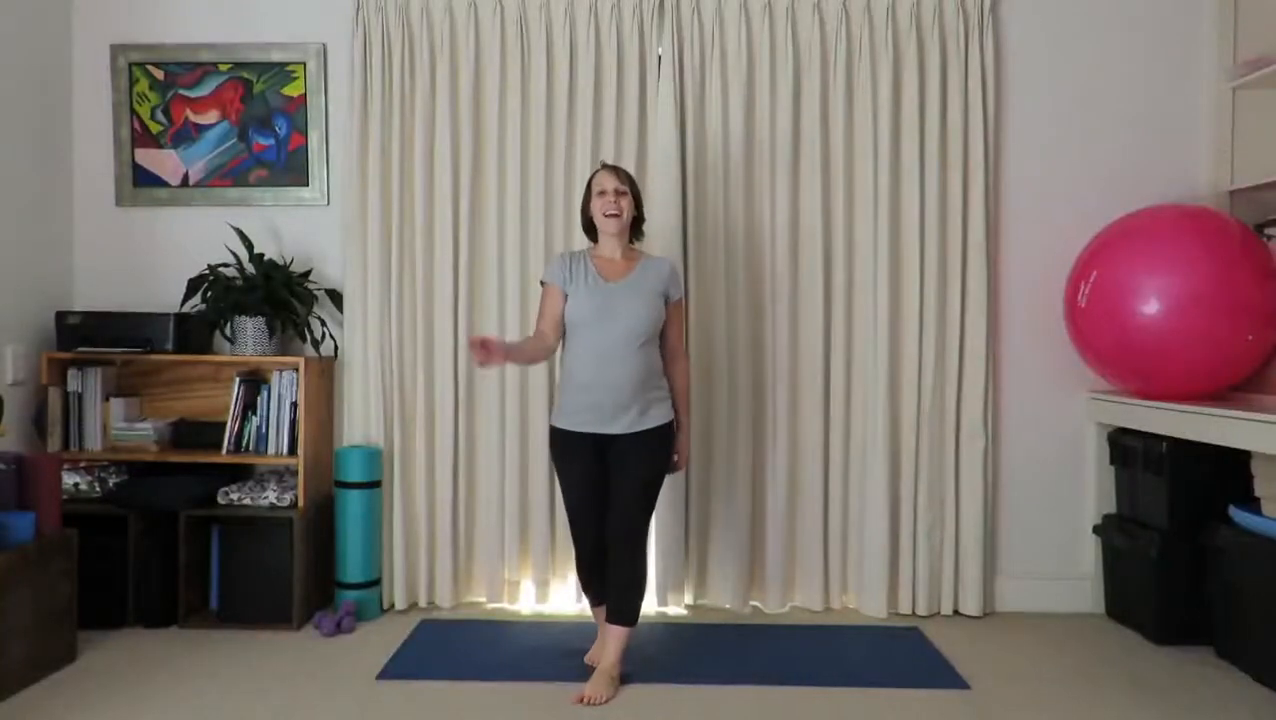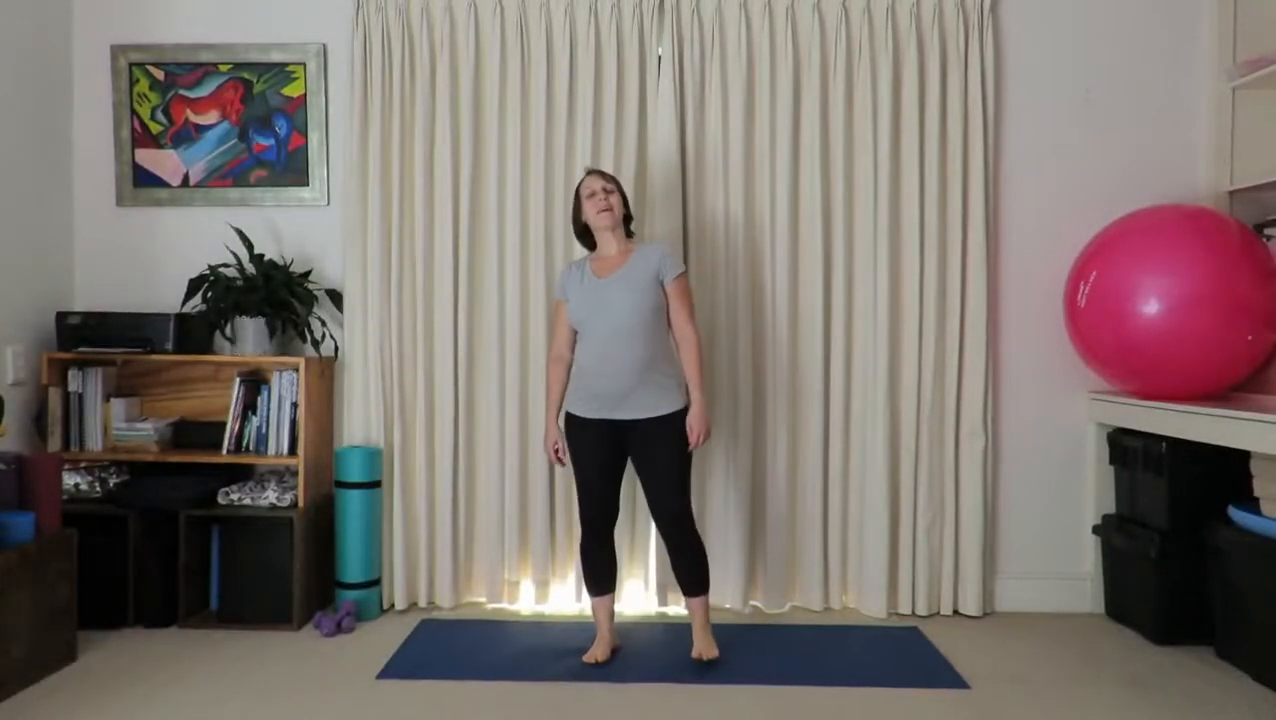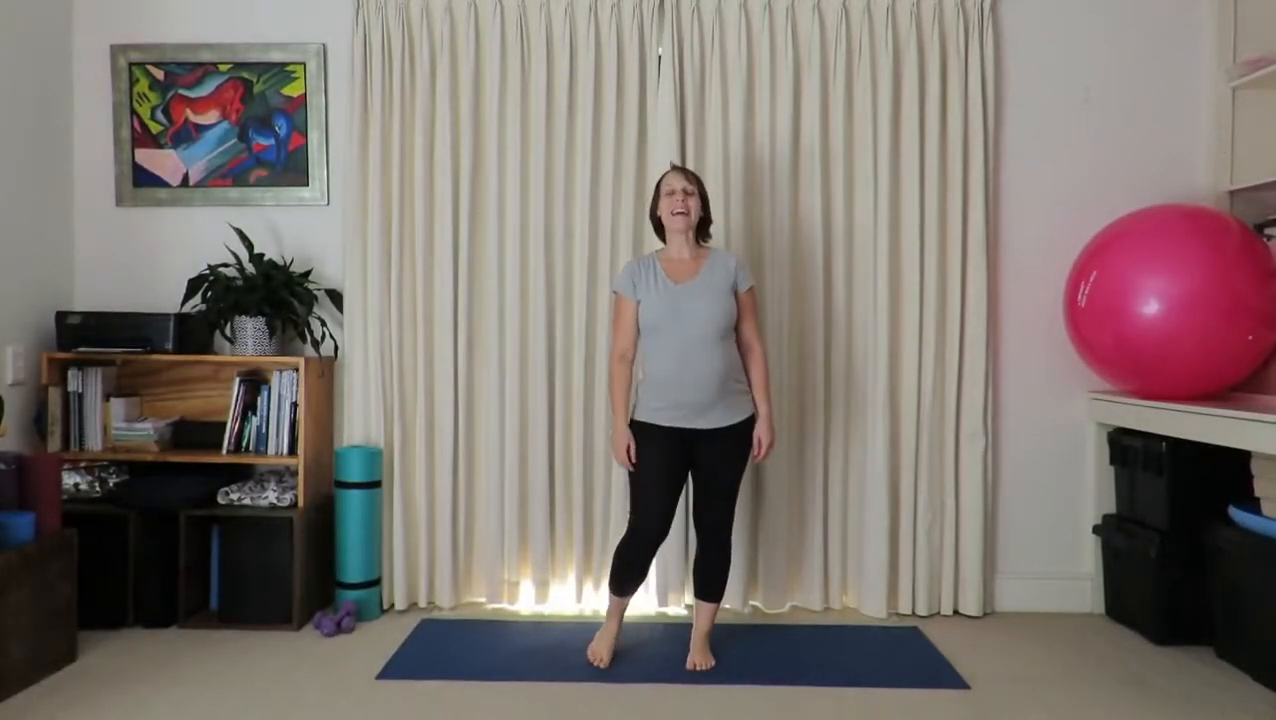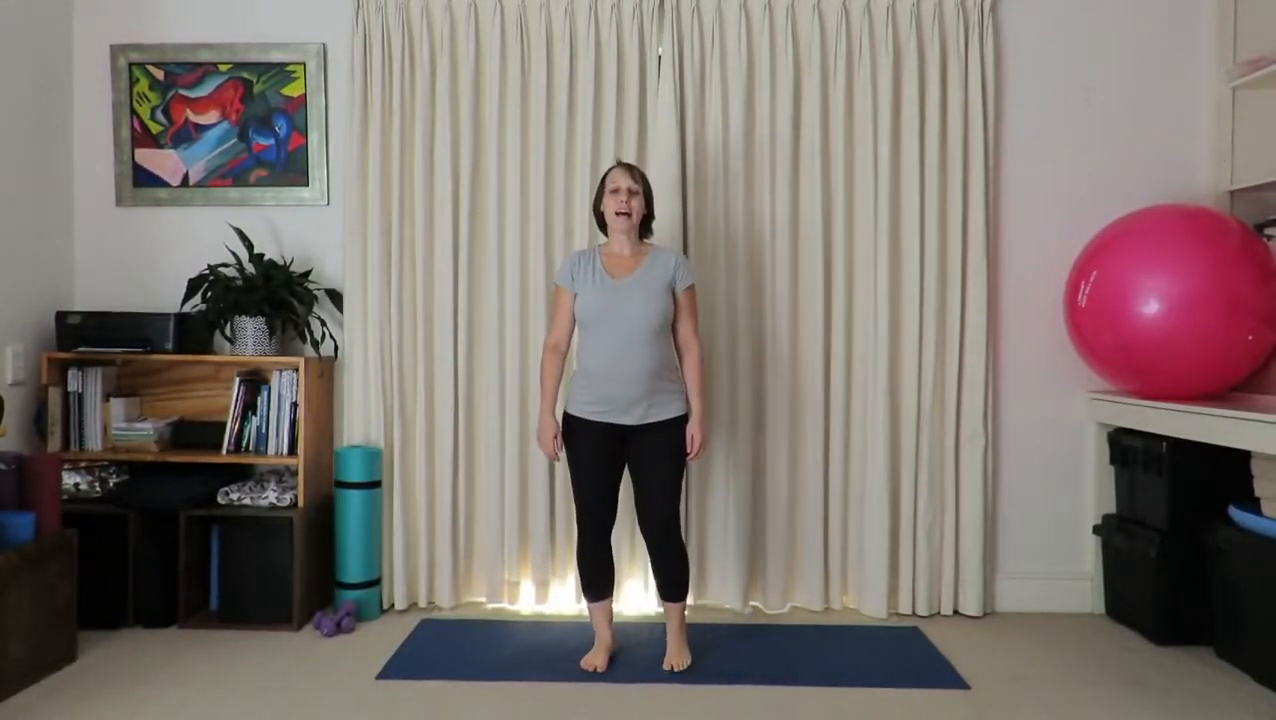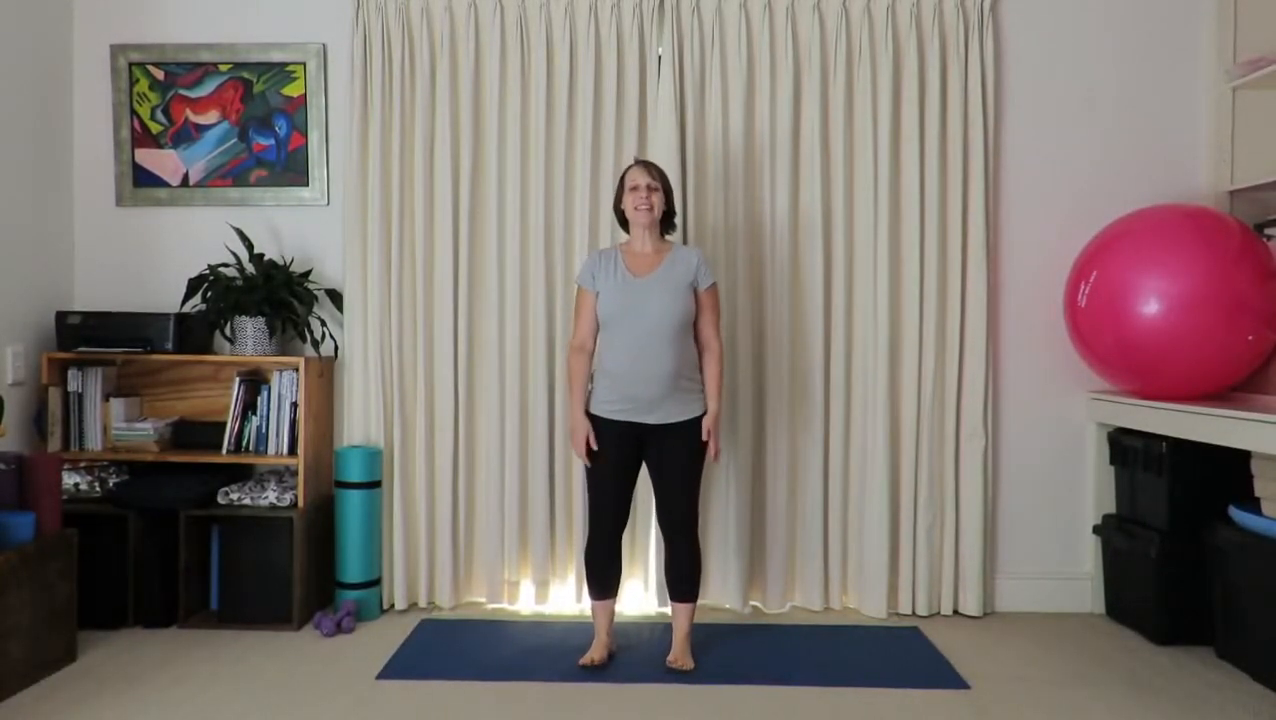
dt=1s
person 1, frame 1
left shoulder: (662, 273)
right shoulder: (565, 268)
left elbow: (676, 358)
right elbow: (543, 343)
left wrist: (683, 427)
right wrist: (505, 351)
left hip: (644, 429)
right hip: (575, 428)
left knee: (626, 540)
right knee: (588, 541)
left ankle: (611, 662)
right ankle: (604, 626)
person 1, frame 2
left shoulder: (658, 259)
right shoulder: (571, 276)
left elbow: (686, 335)
right elbow: (560, 355)
left wrist: (698, 402)
right wrist: (552, 420)
left hip: (658, 415)
right hip: (589, 419)
left knee: (674, 518)
right knee: (595, 524)
left ankle: (701, 627)
right ankle: (604, 633)
person 1, frame 3
left shoulder: (730, 268)
right shoulder: (636, 273)
left elbow: (751, 346)
right elbow: (622, 355)
left wrist: (763, 413)
right wrist: (620, 424)
left hip: (726, 425)
right hip: (657, 426)
left knee: (714, 530)
right knee: (647, 529)
left ankle: (700, 637)
right ankle: (611, 624)
person 1, frame 4
left shoulder: (671, 265)
right shoulder: (577, 266)
left elbow: (689, 346)
right elbow: (556, 344)
left wrist: (697, 414)
right wrist: (546, 412)
left hip: (660, 420)
right hip: (590, 420)
left knee: (661, 527)
right knee: (593, 527)
left ankle: (676, 634)
right ankle: (603, 637)
person 1, frame 5
left shoulder: (692, 264)
right shoulder: (598, 265)
left elbow: (710, 345)
right elbow: (581, 346)
left wrist: (713, 411)
right wrist: (577, 412)
left hip: (678, 421)
right hip: (610, 419)
left knee: (679, 526)
right knee: (604, 525)
left ankle: (681, 640)
right ankle: (602, 637)
